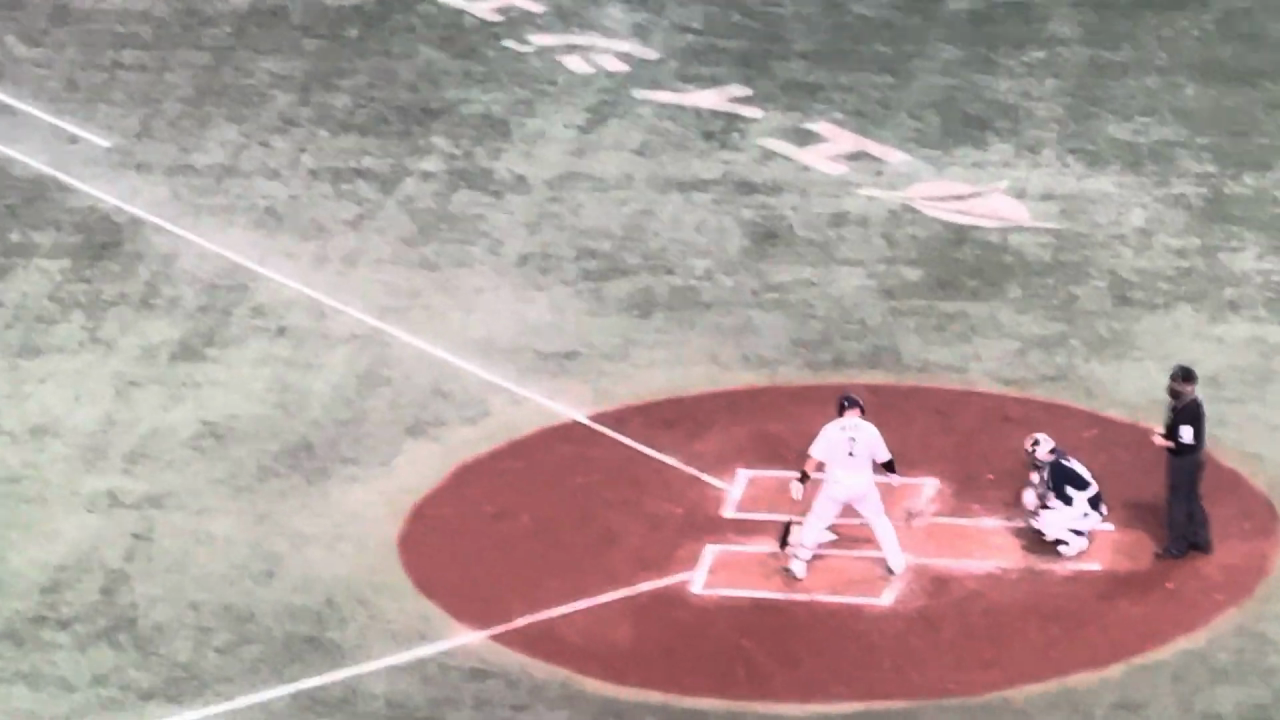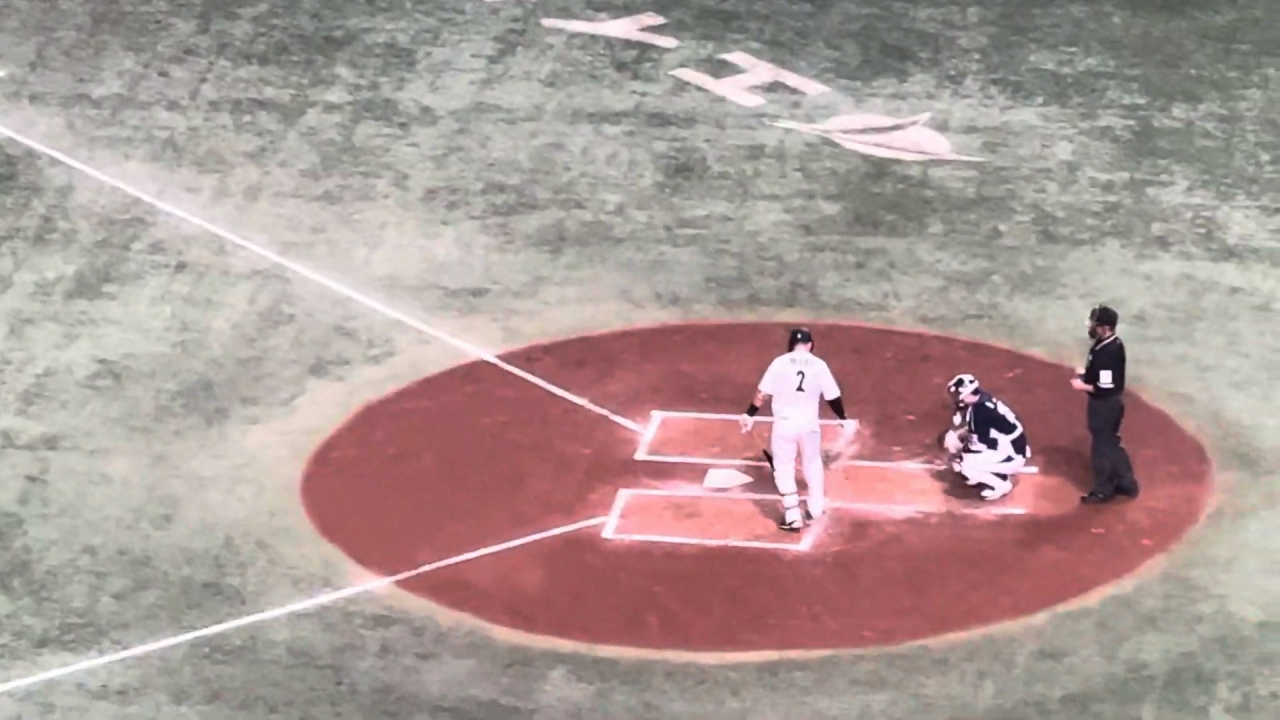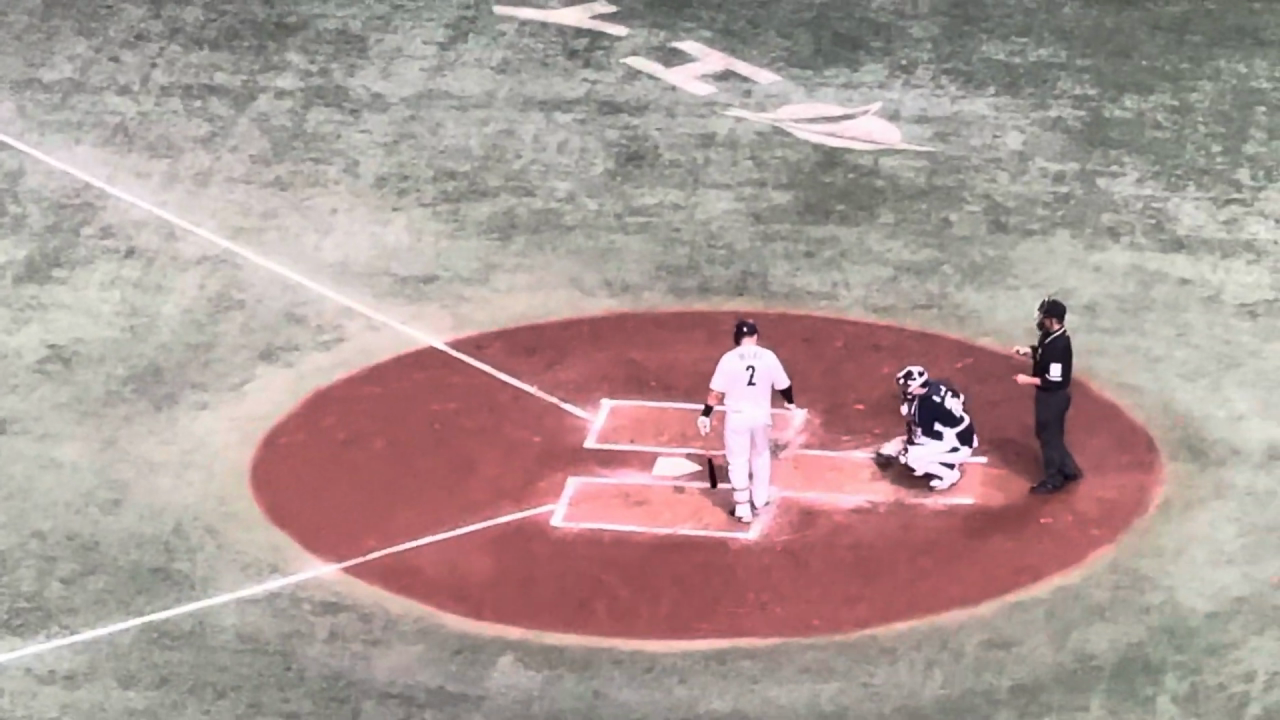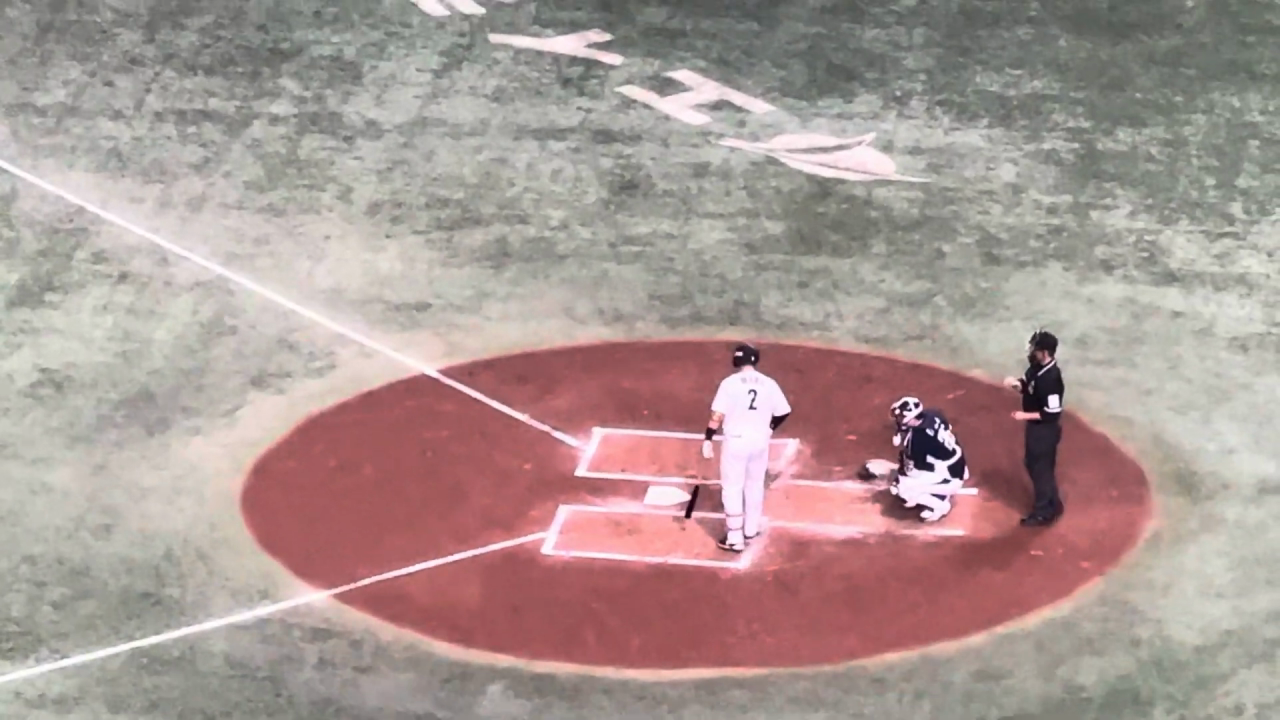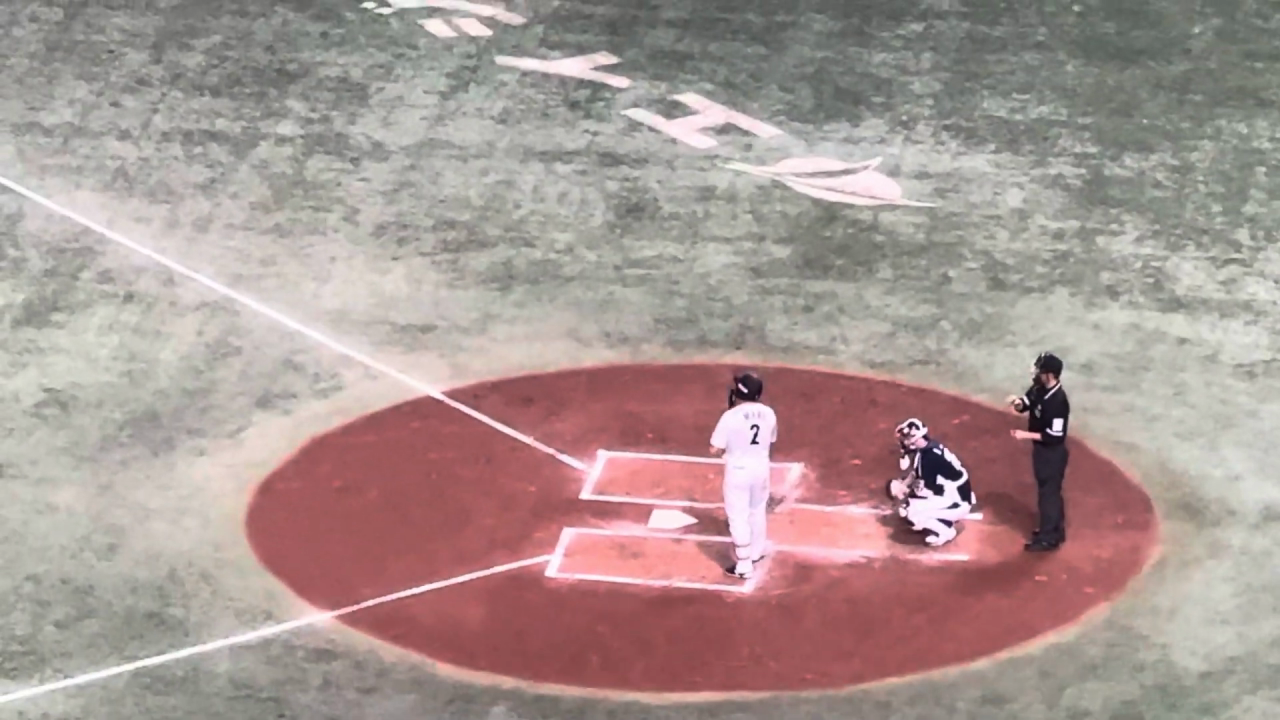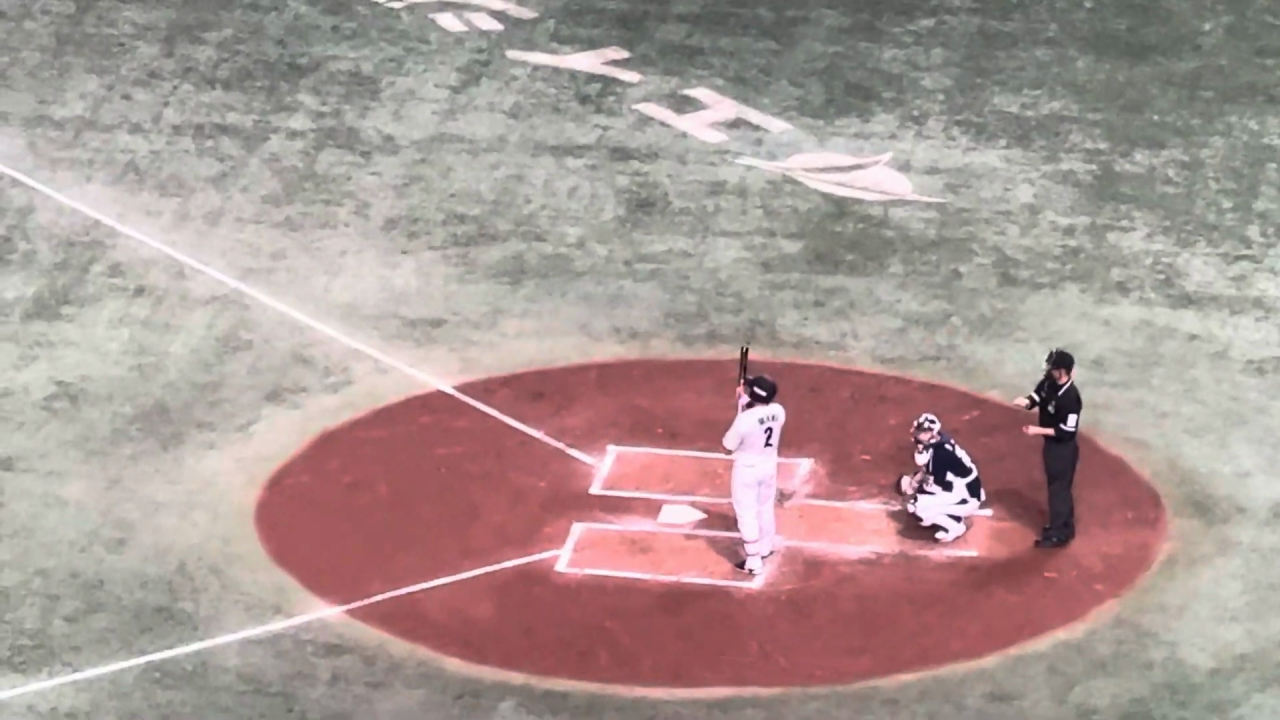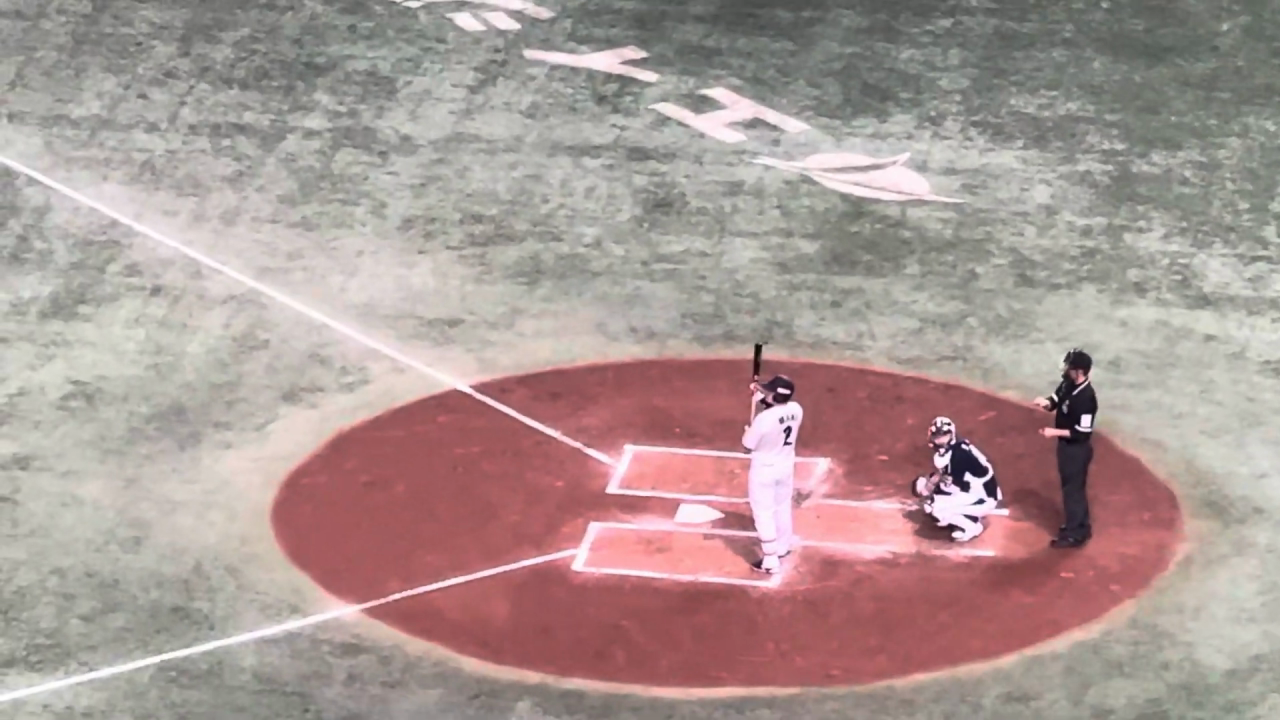
dt=0.5s
person 1, frame 1
left shoulder: (830, 429)
right shoulder: (869, 429)
left elbow: (814, 459)
right elbow: (884, 459)
left wrist: (801, 481)
right wrist: (893, 473)
left hip: (836, 486)
right hip: (862, 486)
left knee: (814, 523)
right knee: (879, 520)
left ankle: (797, 566)
right ankle: (897, 564)
person 1, frame 2
left shoulder: (779, 363)
right shoulder: (819, 365)
left elbow: (763, 393)
right elbow: (833, 396)
left wrist: (750, 414)
right wrist: (843, 419)
left hip: (784, 423)
right hip: (808, 423)
left knee: (783, 468)
right knee: (813, 464)
left ankle: (793, 516)
right ankle: (815, 509)
person 1, frame 3
left shoulder: (729, 358)
right shoulder: (769, 356)
left elbow: (716, 392)
right elbow: (783, 385)
left wrist: (705, 415)
right wrist: (790, 403)
left hip: (737, 417)
right hip: (762, 415)
left knee: (738, 462)
right knee: (761, 456)
left ankle: (743, 510)
right ankle: (759, 500)
person 1, frame 4
left shoulder: (730, 382)
right shoulder: (769, 383)
left elbow: (717, 416)
right elbow: (783, 412)
left wrist: (708, 439)
right wrist: (769, 428)
left hip: (735, 442)
right hip: (759, 441)
left knee: (731, 489)
right knee: (755, 486)
left ankle: (734, 538)
right ankle: (751, 530)
person 1, frame 5
left shoulder: (731, 416)
right shoulder: (769, 414)
left elbow: (715, 449)
left wrist: (728, 448)
left hip: (737, 472)
right hip: (761, 469)
left knee: (738, 518)
right knee: (757, 512)
left ankle: (744, 566)
right ankle: (755, 553)
person 1, frame 6
left shoulder: (744, 419)
right shoulder: (779, 412)
left elbow: (728, 447)
right wrist: (748, 402)
left hip: (746, 470)
right hip: (769, 467)
left knee: (746, 515)
right knee: (766, 508)
left ankle: (753, 562)
right ankle: (765, 548)
person 1, frame 7
left shoulder: (763, 418)
right shoulder: (796, 410)
left elbow: (748, 445)
left wrist: (748, 431)
right wrist: (762, 398)
left hip: (764, 469)
right hip: (786, 466)
left knee: (763, 514)
right knee: (783, 508)
left ankle: (770, 561)
right ankle: (782, 548)
person 2, frame 1
left shoulder: (1186, 410)
right shoulder: (1189, 404)
left elbow: (1186, 443)
left wrist: (1164, 442)
right wrist: (1166, 432)
left hip: (1183, 460)
right hip: (1189, 459)
left knee: (1177, 502)
right knee: (1191, 499)
left ankle: (1177, 546)
right ankle: (1200, 540)
person 2, frame 2
left shoulder: (1105, 352)
right shoulder: (1113, 344)
left elbow: (1104, 387)
left wrist: (1083, 386)
right wrist: (1087, 372)
left hip: (1104, 404)
right hip: (1111, 402)
left knee: (1101, 447)
right knee: (1112, 443)
left ankle: (1103, 490)
right ankle: (1127, 483)
person 2, frame 3
left shoulder: (1057, 346)
right shoulder: (1051, 335)
left elbow: (1053, 380)
right elbow: (1041, 352)
left wrist: (1028, 380)
right wrist: (1027, 351)
left hip: (1053, 397)
right hip: (1050, 396)
left knee: (1050, 438)
right knee: (1046, 434)
left ankle: (1053, 480)
right ankle: (1069, 470)
person 2, frame 4
left shoulder: (1050, 378)
right shoulder: (1037, 367)
left elbow: (1053, 413)
right elbow: (1027, 386)
left wrist: (1026, 416)
right wrist: (1016, 384)
left hip: (1045, 430)
right hip: (1035, 427)
left knee: (1042, 470)
right knee: (1032, 466)
left ankle: (1044, 512)
right ankle: (1052, 504)
person 2, frame 5
left shoulder: (1057, 401)
right shoulder: (1039, 388)
left elbow: (1054, 436)
right elbow: (1025, 405)
left wrist: (1026, 435)
right wrist: (1017, 402)
left hip: (1052, 453)
right hip: (1042, 449)
left knee: (1048, 494)
right knee: (1049, 491)
left ankle: (1048, 538)
right ankle: (1055, 530)
person 2, frame 6
left shoulder: (1070, 397)
right shoulder: (1049, 383)
left elbow: (1066, 431)
right elbow: (1036, 398)
left wrist: (1038, 430)
right wrist: (1026, 401)
left hip: (1063, 449)
right hip: (1052, 445)
left knee: (1058, 489)
right knee: (1057, 487)
left ankle: (1058, 534)
right ankle: (1064, 526)
person 2, frame 7
left shoulder: (1085, 397)
right shoulder: (1068, 384)
left elbow: (1082, 432)
right elbow: (1056, 401)
left wrist: (1054, 432)
right wrist: (1046, 403)
left hip: (1076, 449)
right hip: (1067, 446)
left knee: (1072, 490)
right knee: (1073, 487)
left ankle: (1074, 534)
right ankle: (1081, 526)
